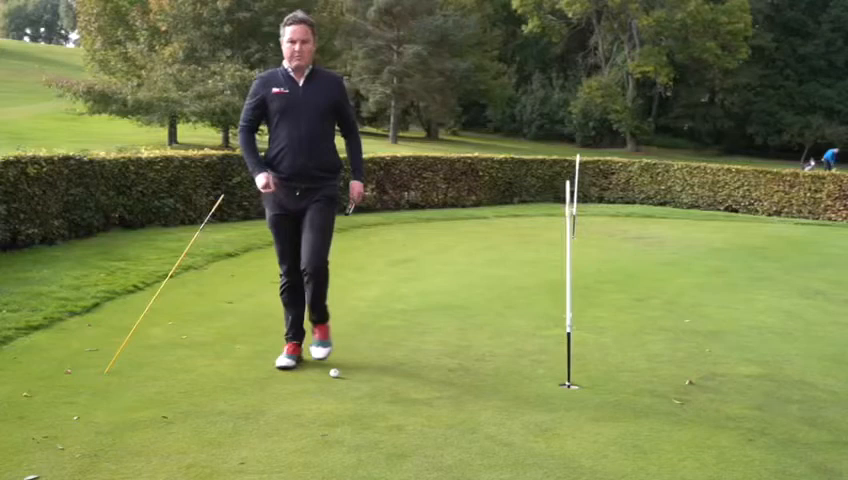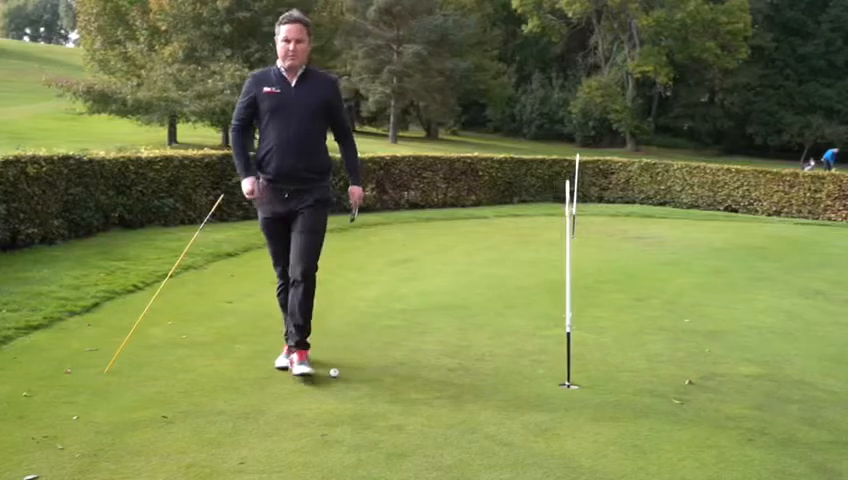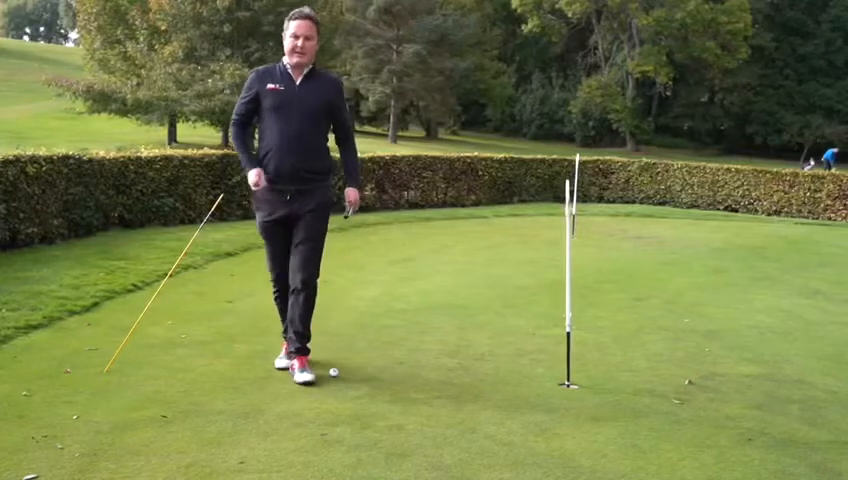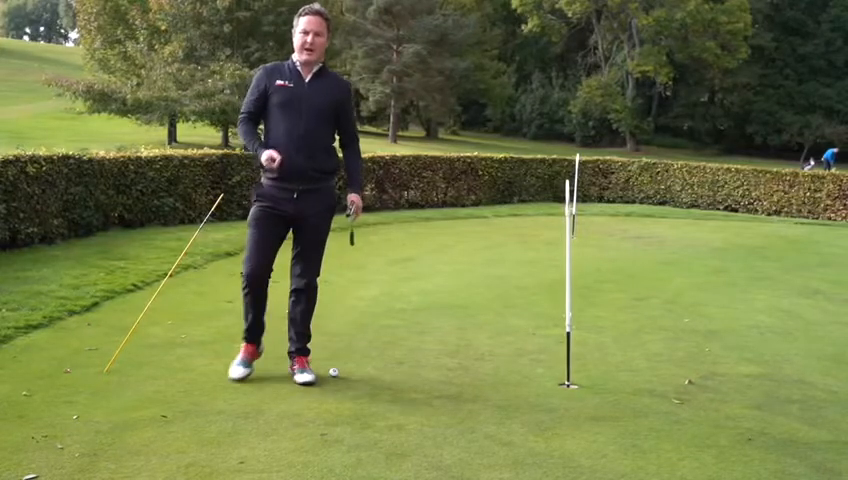
dt=0.4s
person 1, frame 1
left shoulder: (332, 83)
right shoulder: (266, 83)
left elbow: (350, 132)
right elbow: (245, 130)
left wrist: (357, 176)
right wrist: (257, 170)
left hip: (321, 190)
right hip: (280, 192)
left knee: (314, 262)
right knee: (288, 271)
left ankle: (320, 324)
right ankle: (293, 341)
person 1, frame 2
left shoulder: (326, 85)
right shoulder: (258, 82)
left elbow: (343, 135)
right elbow: (239, 130)
left wrist: (355, 180)
right wrist: (246, 173)
left hip: (312, 193)
right hip: (271, 192)
left knee: (303, 272)
right knee: (283, 274)
left ankle: (299, 348)
right ankle: (291, 342)
person 1, frame 3
left shoulder: (330, 86)
right shoulder: (261, 78)
left elbow: (345, 138)
right elbow: (238, 123)
left wrist: (352, 183)
right wrist: (250, 165)
left hip: (313, 196)
right hip: (270, 194)
left knee: (304, 278)
right knee: (279, 276)
left ankle: (298, 353)
right ankle: (289, 339)
person 1, frame 4
left shoulder: (339, 87)
right shoulder: (269, 75)
left elbow: (349, 142)
right elbow: (246, 120)
left wrist: (354, 188)
right wrist: (261, 150)
left hip: (317, 195)
right hip: (273, 191)
left knee: (305, 279)
right knee: (254, 271)
left ankle: (299, 356)
right ankle: (251, 344)
